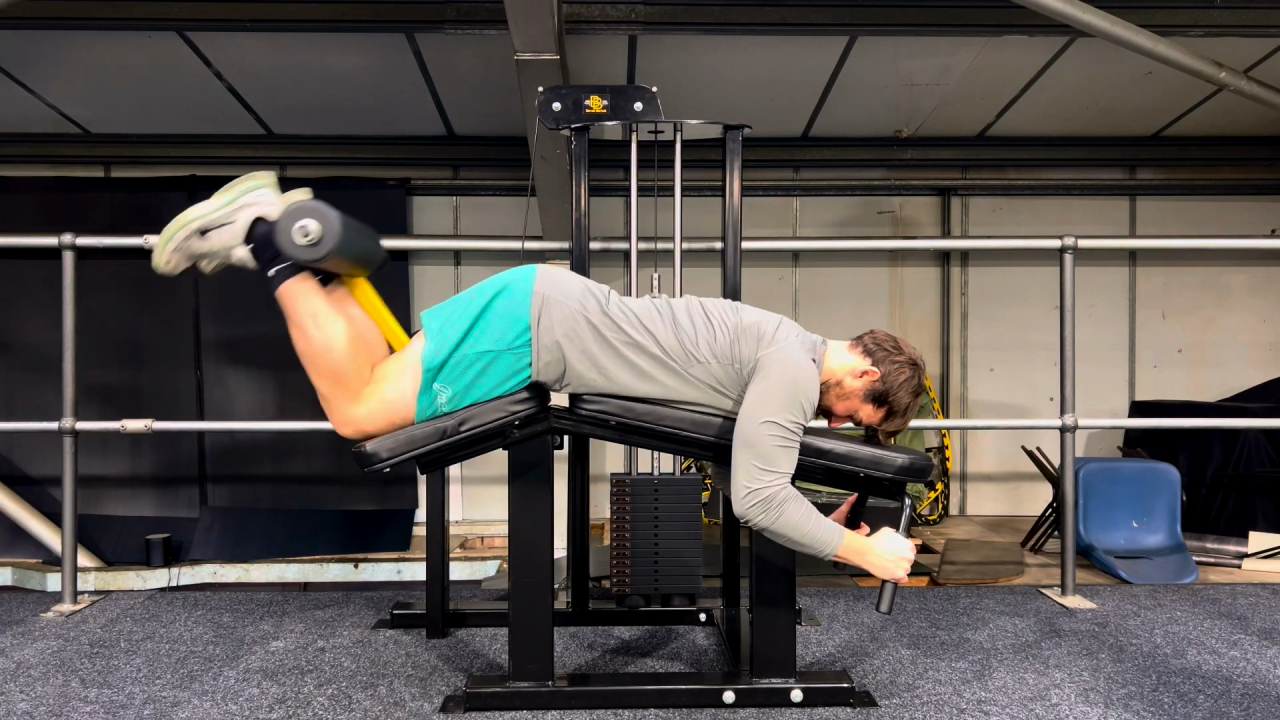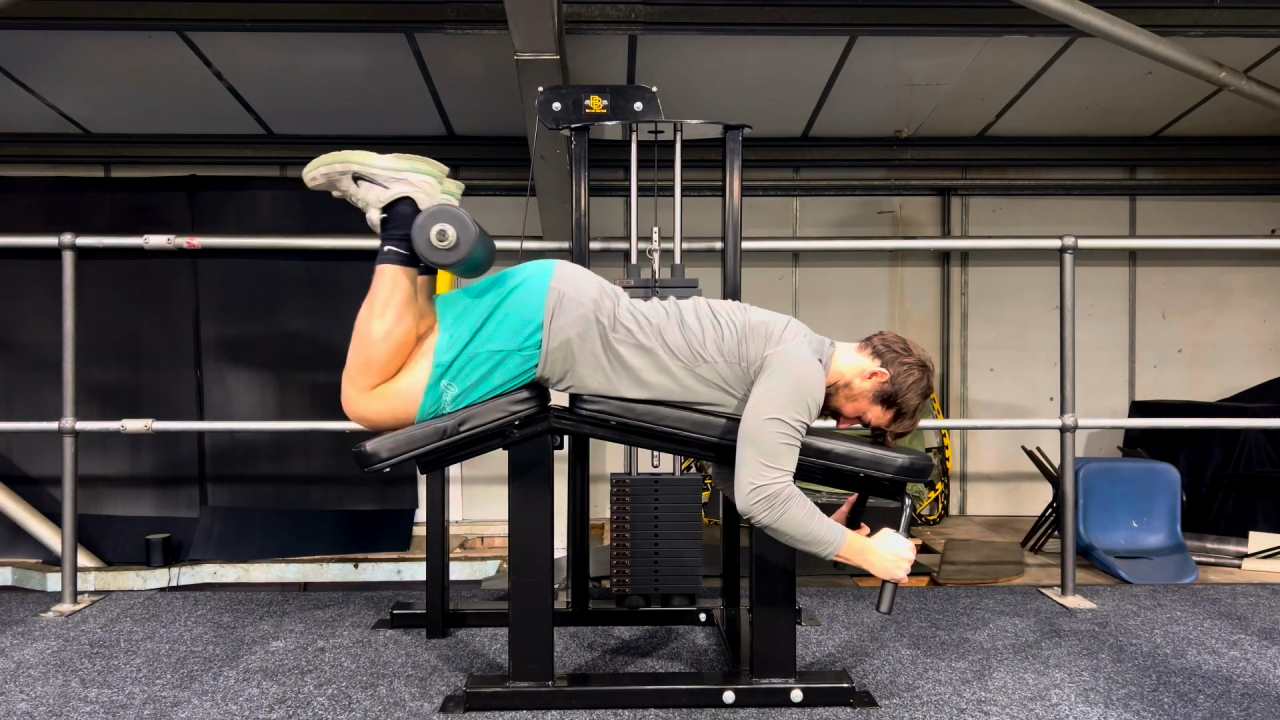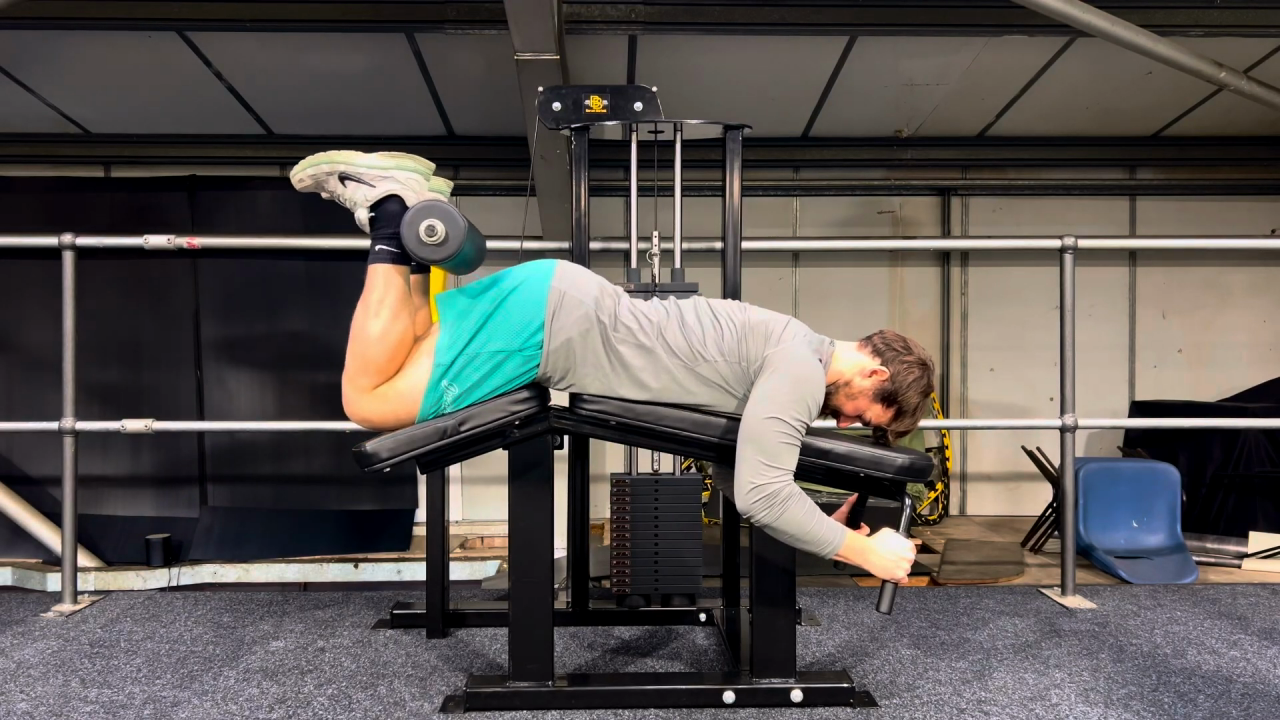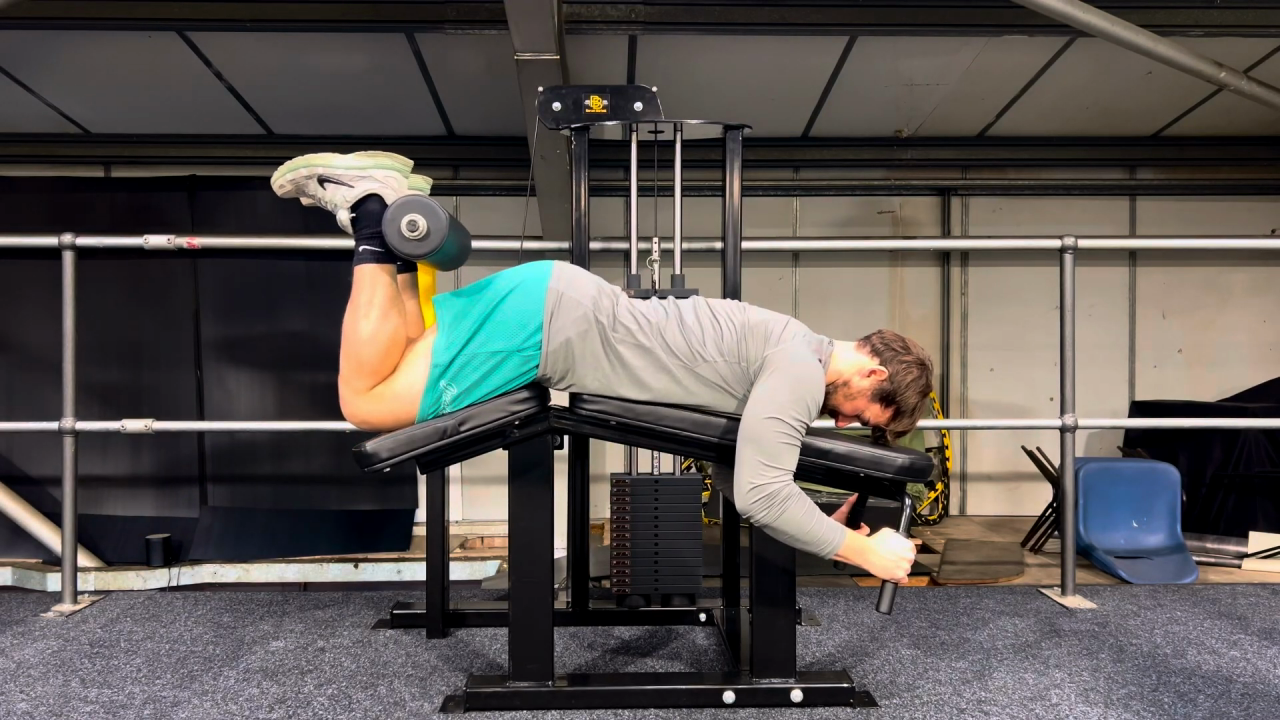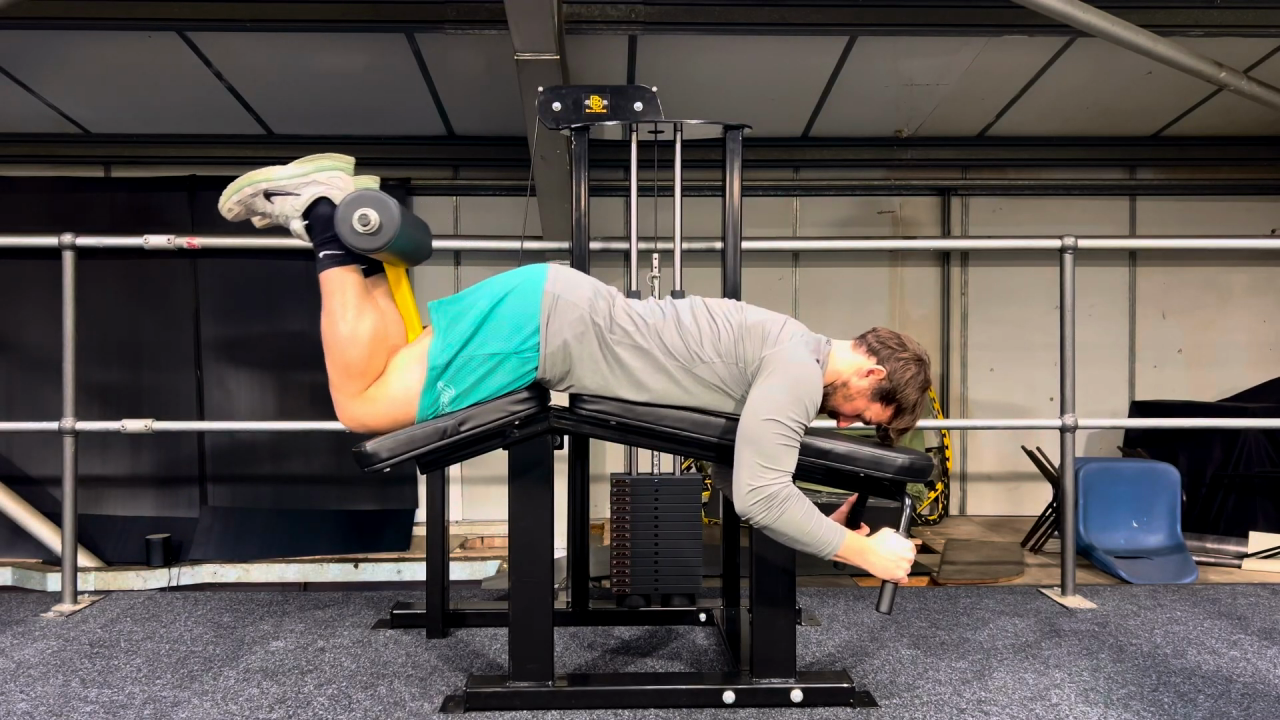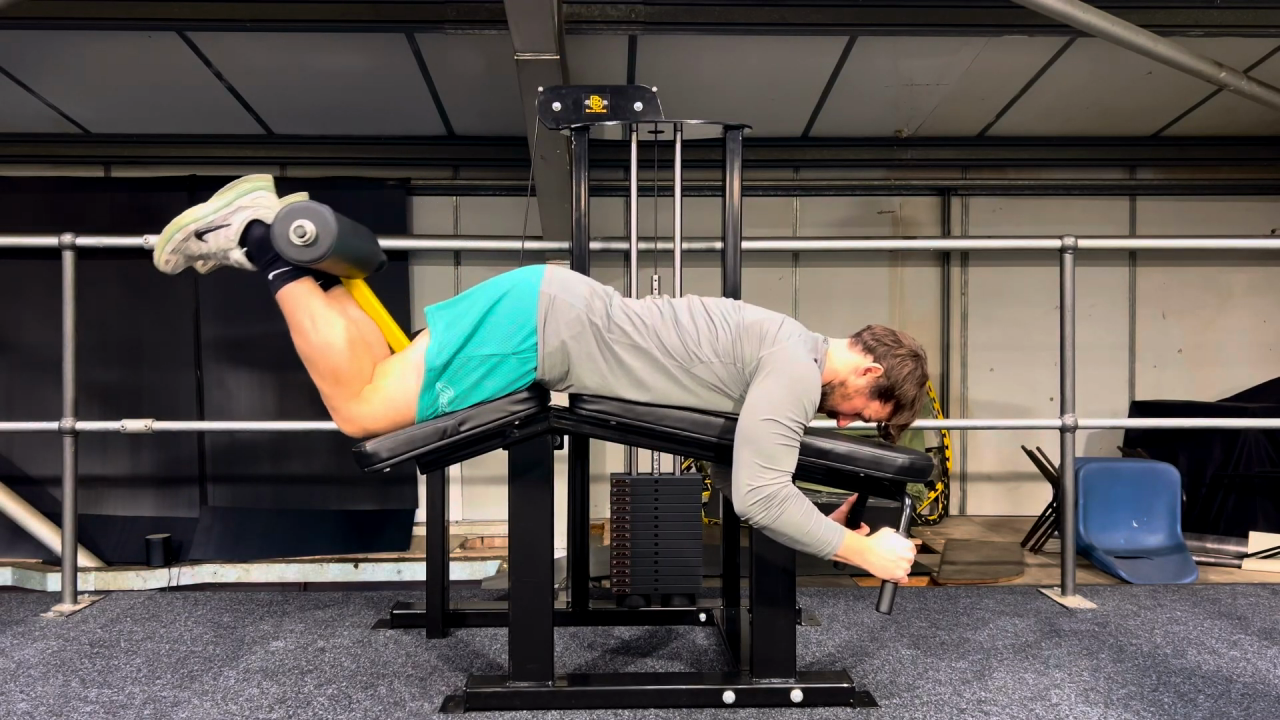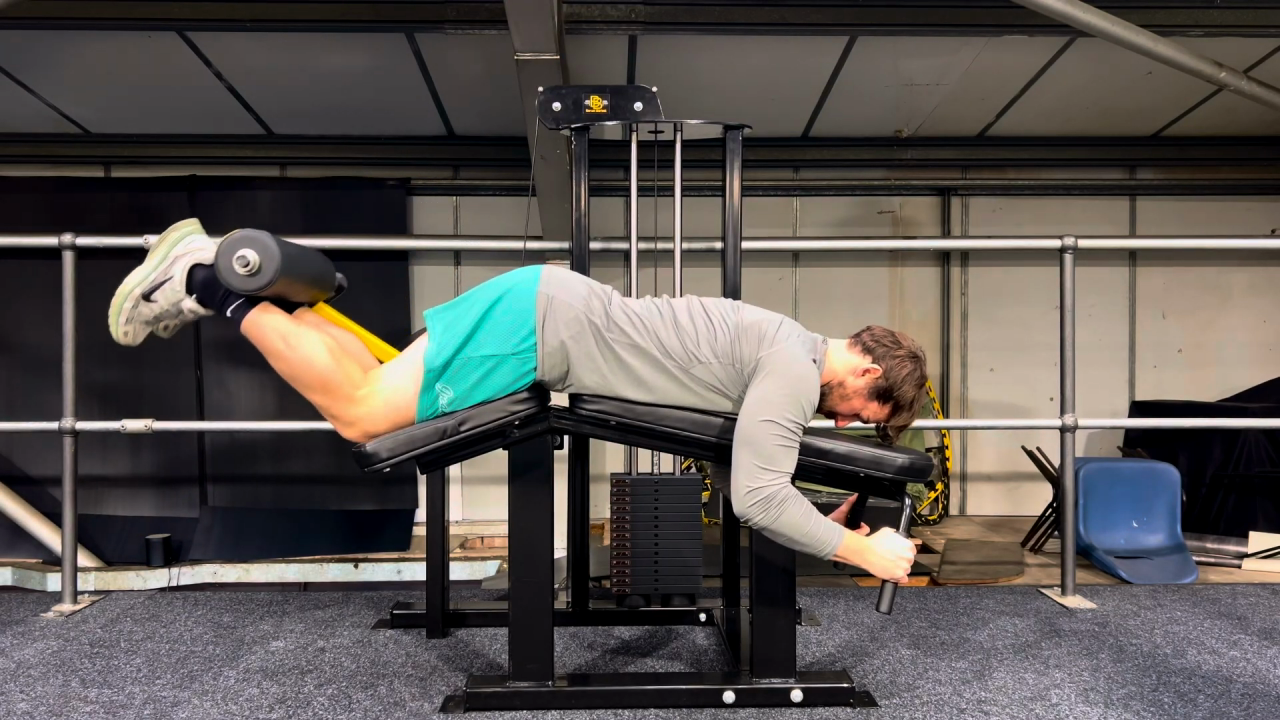
dt=0.4s
person 1, frame 1
left shoulder: (782, 356)
right shoulder: (794, 368)
left elbow: (737, 478)
right elbow: (759, 496)
left wrist: (821, 522)
right wrist: (862, 551)
left hip: (545, 306)
right hip: (536, 322)
left knee: (373, 381)
right knee: (361, 410)
left ankle: (292, 248)
right ankle: (270, 242)
person 1, frame 2
left shoulder: (790, 357)
right shoulder: (801, 370)
left elbow: (739, 476)
right elbow: (761, 495)
left wrist: (823, 524)
right wrist: (865, 552)
left hip: (560, 302)
right hip: (547, 318)
left knee: (394, 366)
right knee: (367, 399)
left ankle: (410, 217)
right ankle: (403, 219)
person 1, frame 3
left shoulder: (788, 354)
right shoulder: (802, 368)
left elbow: (737, 470)
right elbow: (760, 493)
left wrist: (824, 526)
right wrist: (864, 550)
left hip: (557, 302)
right hip: (546, 317)
left knee: (387, 374)
right knee: (368, 399)
left ankle: (405, 210)
right ankle: (393, 213)
person 1, frame 4
left shoulder: (789, 353)
right shoulder: (801, 368)
left elbow: (734, 465)
right elbow: (759, 494)
left wrist: (823, 524)
right wrist: (864, 551)
left hip: (553, 303)
right hip: (544, 318)
left knee: (390, 374)
right knee: (366, 401)
left ankle: (389, 217)
right ankle: (375, 211)
person 1, frame 5
left shoulder: (785, 355)
right shoulder: (800, 369)
left elbow: (735, 468)
right elbow: (760, 495)
left wrist: (818, 525)
right wrist: (863, 551)
left hip: (551, 307)
right hip: (541, 321)
left knee: (378, 380)
right knee: (363, 403)
right ankle: (328, 219)
person 1, frame 6
left shoulder: (782, 355)
right shoulder: (796, 368)
left elbow: (734, 469)
right elbow: (758, 497)
left wrist: (820, 522)
right wrist: (861, 552)
left hip: (546, 310)
right hip: (538, 323)
left knee: (369, 385)
right knee: (361, 406)
left ankle: (291, 246)
right ankle: (265, 243)
person 1, frame 7
left shoulder: (781, 355)
right shoulder: (795, 366)
left elbow: (731, 471)
right elbow: (759, 498)
left wrist: (818, 523)
right wrist: (861, 550)
left hip: (546, 307)
right hip: (536, 321)
left knee: (364, 396)
right knee: (360, 412)
left ankle: (256, 285)
right ankle: (213, 283)
